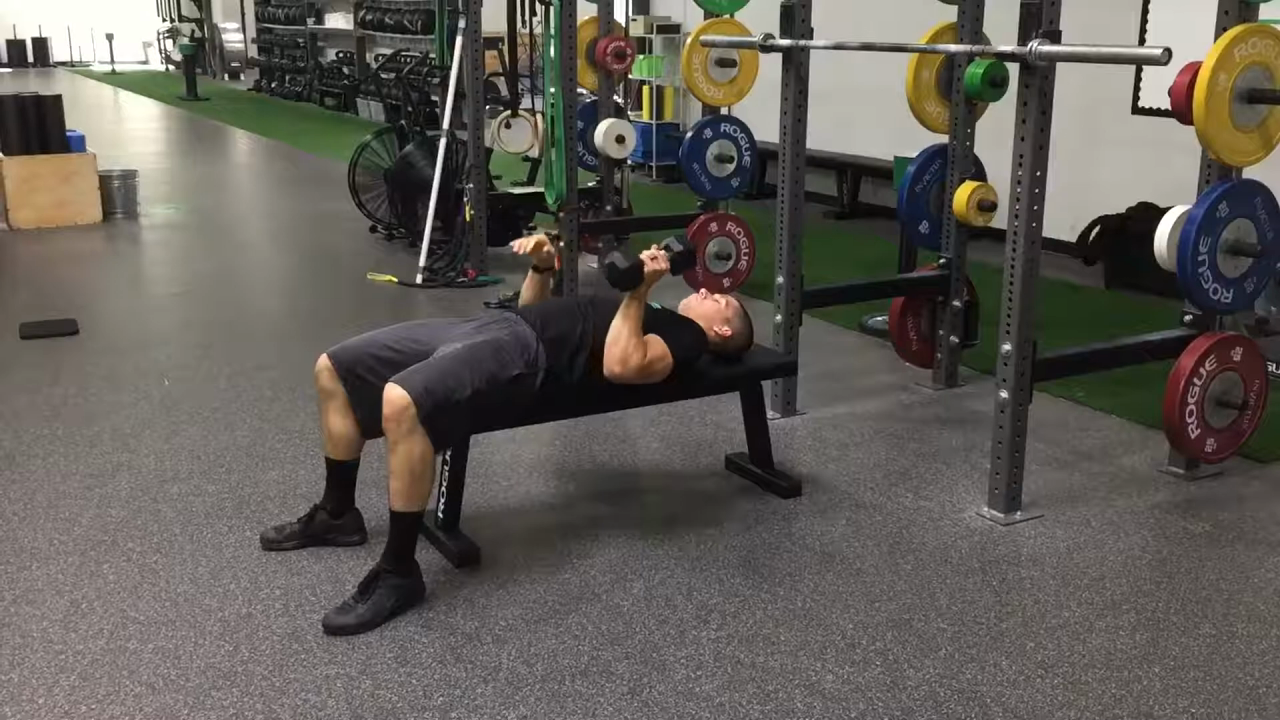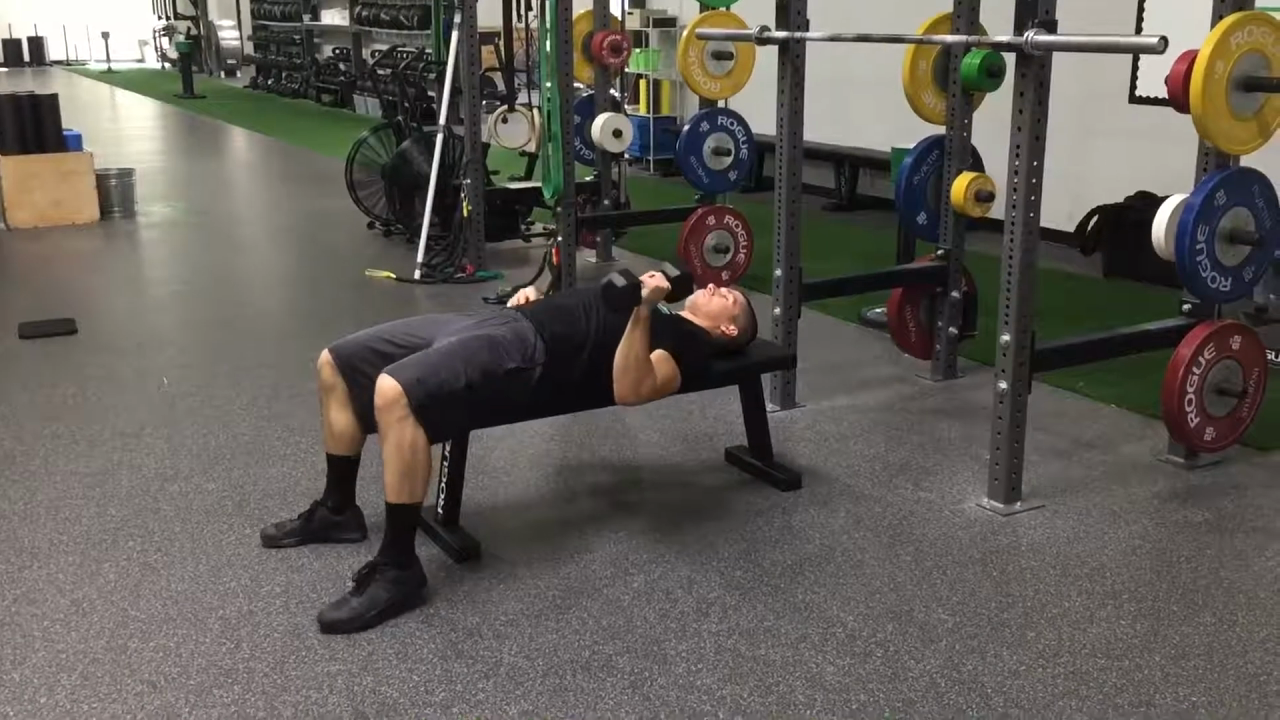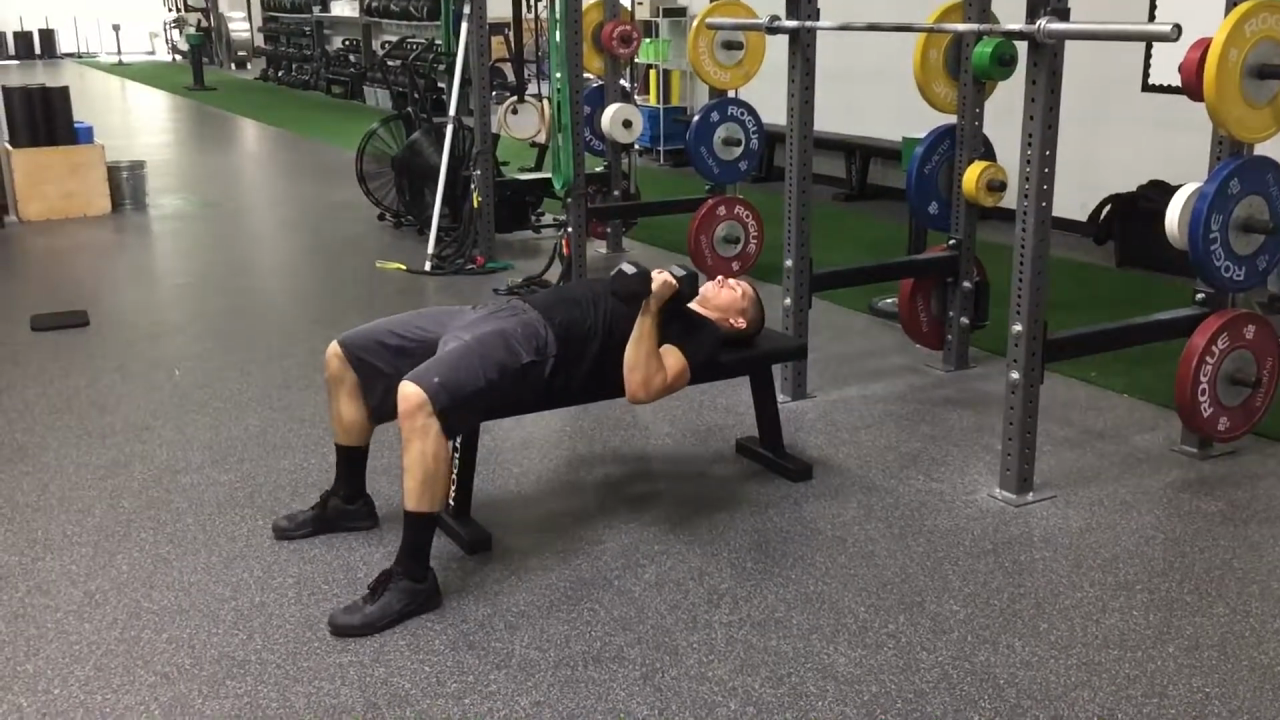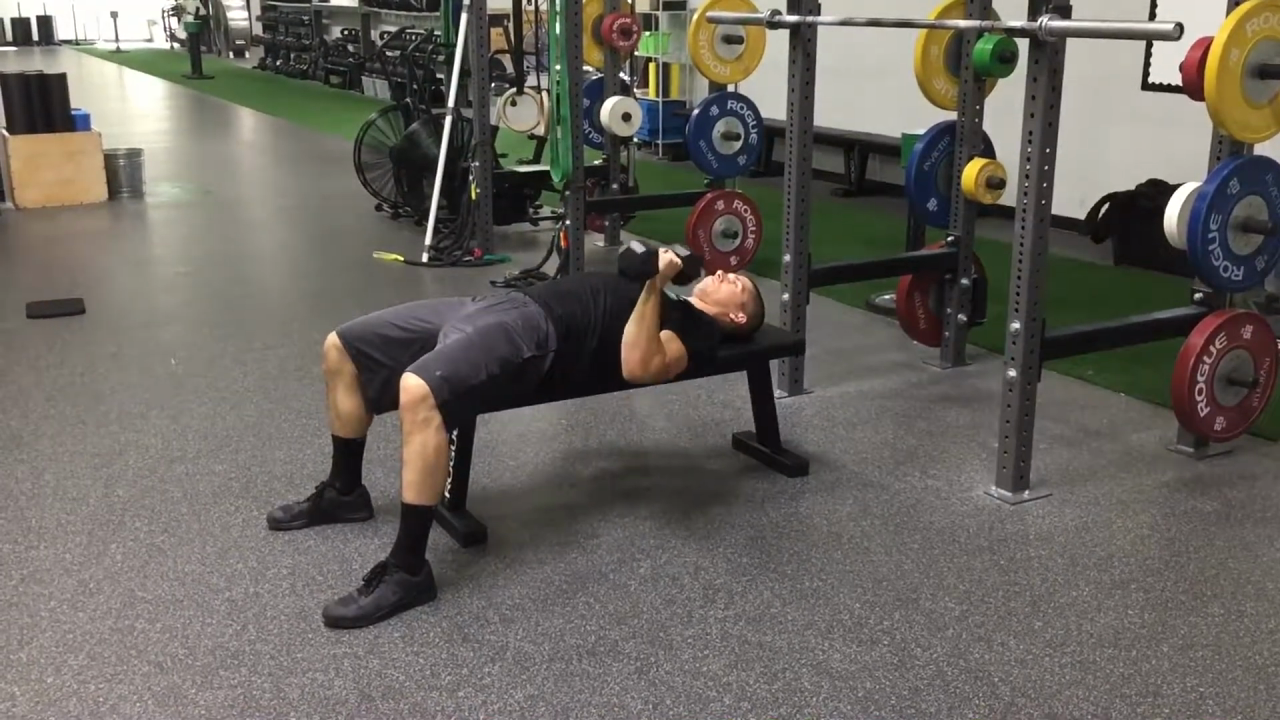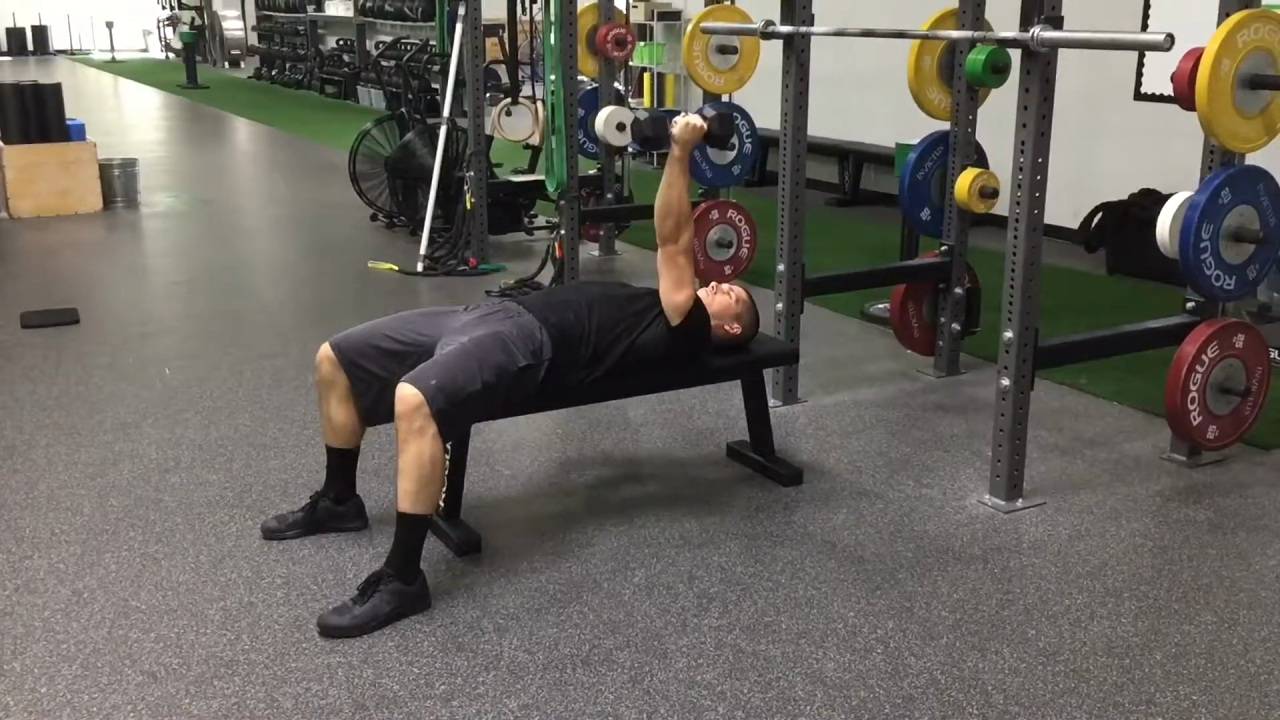
dt=1s
person 1, frame 1
left shoulder: (685, 338)
right shoulder: (648, 319)
left elbow: (618, 366)
left wrist: (641, 287)
right wrist: (542, 266)
left hip: (522, 355)
left knee: (402, 403)
right knee: (334, 369)
left ankle: (398, 573)
right ankle: (337, 514)
person 1, frame 2
left shoulder: (691, 341)
right shoulder: (651, 316)
left elbow: (629, 389)
left wrist: (644, 307)
right wrist: (533, 299)
left hip: (522, 351)
right hip: (500, 322)
left knee: (394, 393)
right knee: (337, 365)
left ankle: (397, 568)
right ankle: (338, 510)
person 1, frame 3
left shoulder: (698, 332)
right shoulder: (663, 305)
left elbow: (640, 386)
left wrist: (652, 305)
left hip: (533, 343)
left knee: (417, 400)
right knee: (343, 358)
left ankle: (412, 577)
right ankle: (348, 500)
person 1, frame 4
left shoulder: (697, 328)
right shoulder: (662, 307)
left elbow: (636, 367)
left wrist: (656, 284)
left hip: (533, 334)
left knee: (420, 391)
right knee: (342, 349)
left ankle: (407, 570)
right ankle: (344, 491)
person 1, frame 5
left shoulder: (685, 332)
right shoulder: (653, 308)
left elbow: (673, 242)
left wrist: (680, 152)
left hip: (529, 344)
left knee: (415, 401)
right knee: (334, 360)
left ankle: (403, 580)
right ankle: (338, 500)
